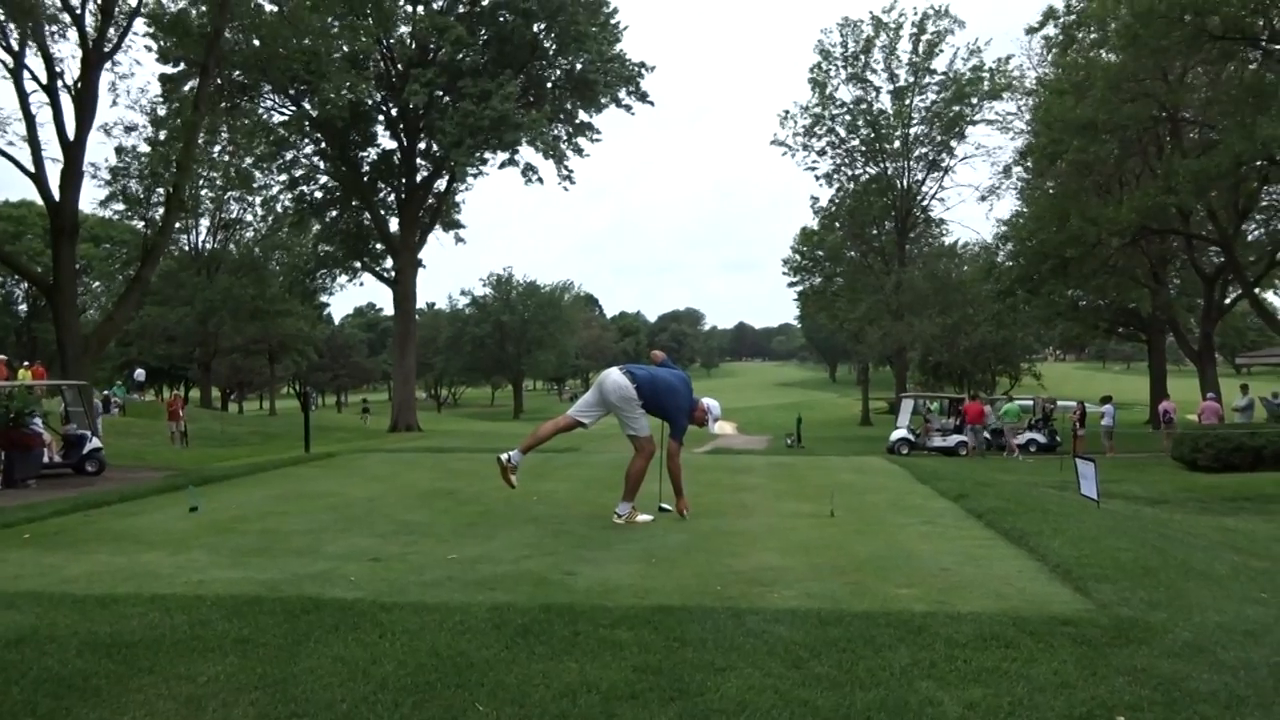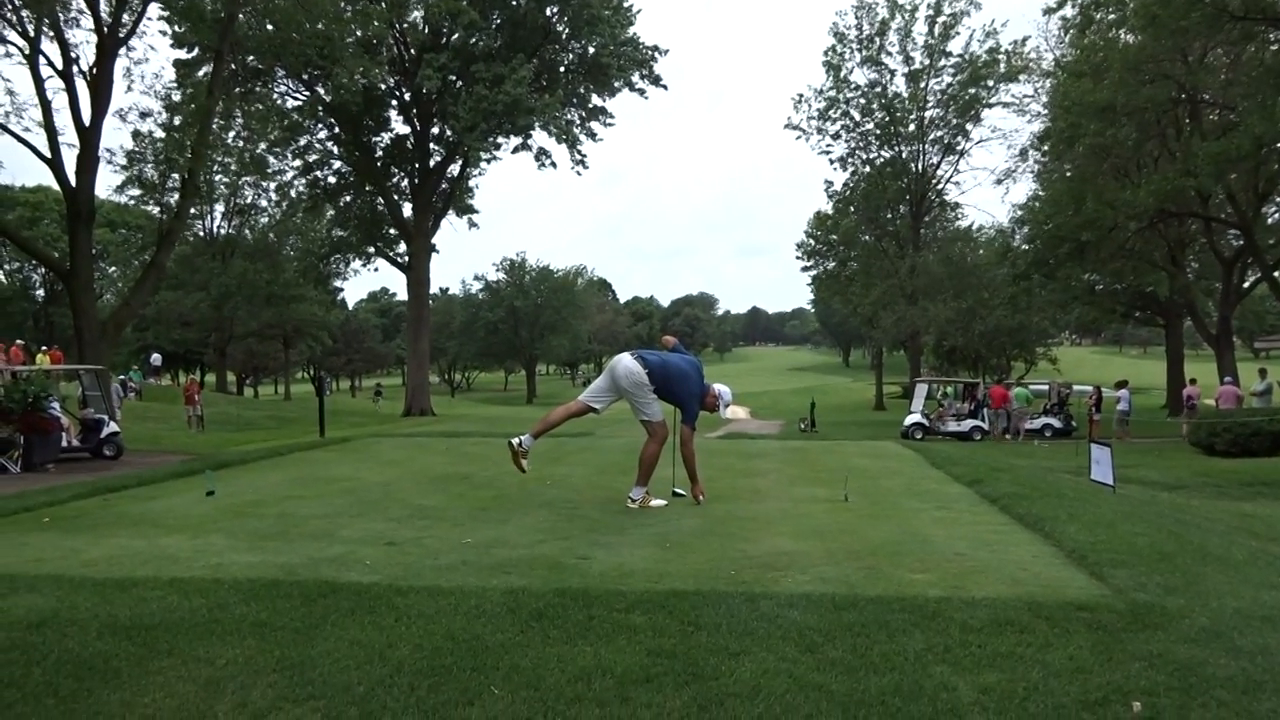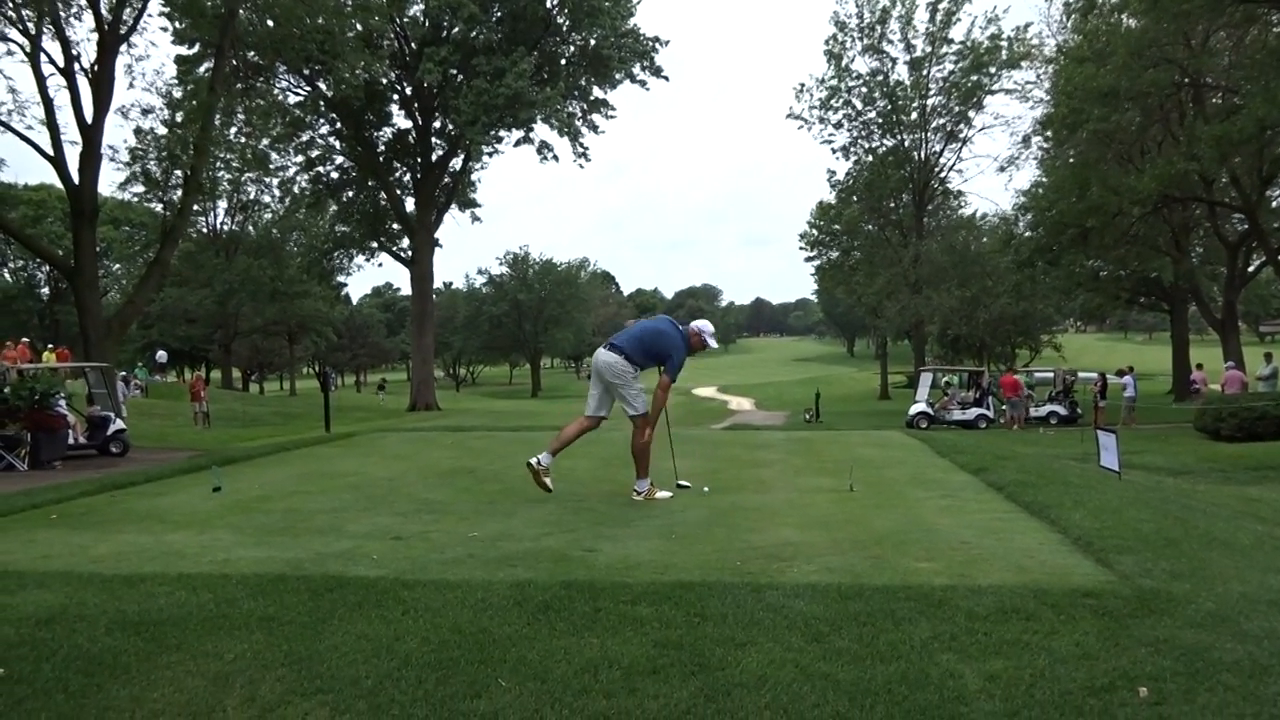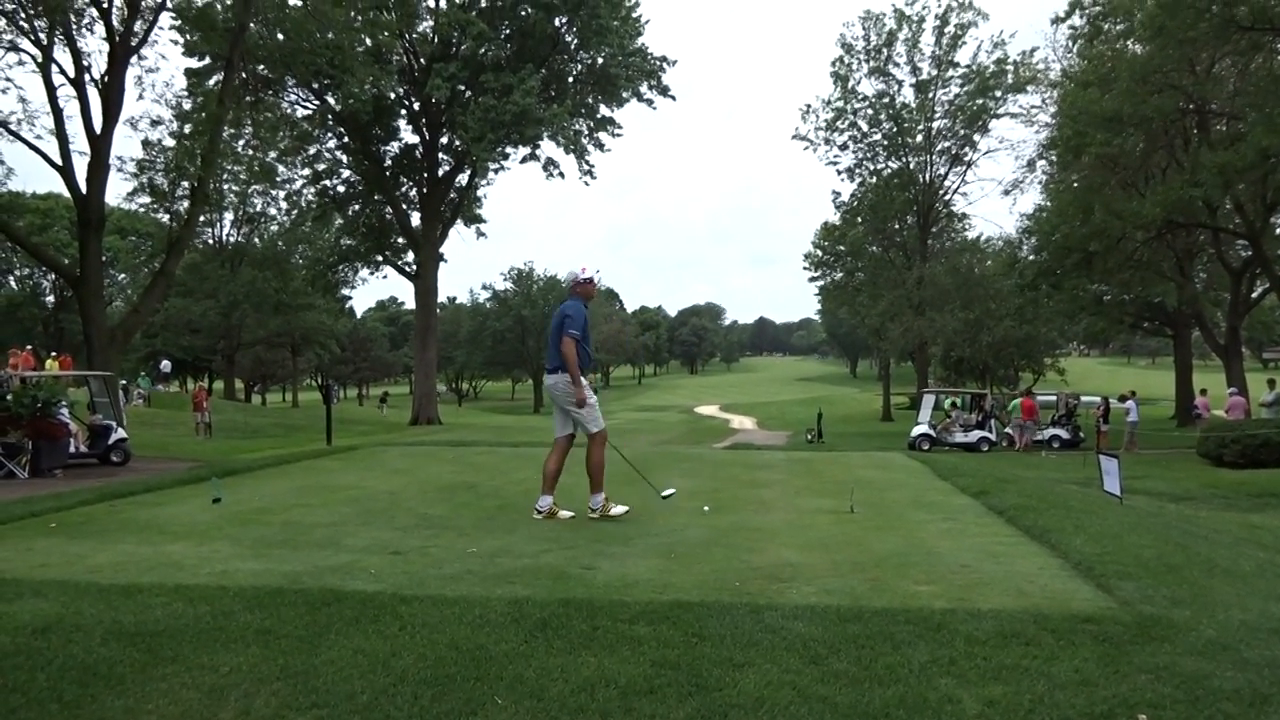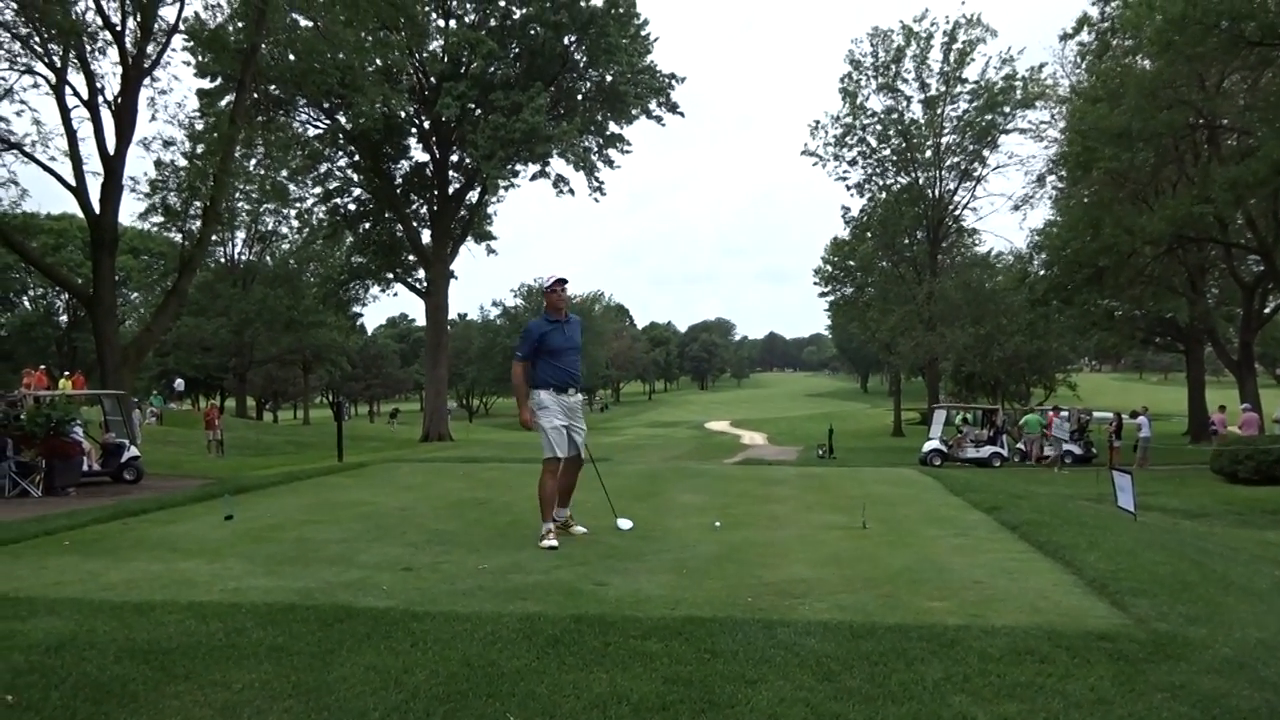
dt=0.7s
person 1, frame 1
left shoulder: (683, 380)
right shoulder: (681, 410)
left elbow: (655, 354)
right elbow: (672, 459)
right wrist: (680, 498)
left hip: (611, 377)
right hip: (624, 389)
left knee: (566, 422)
right knee: (645, 450)
left ankle: (513, 457)
right ankle: (624, 511)
person 1, frame 2
left shoulder: (695, 366)
right shoulder: (693, 396)
left elbow: (667, 339)
right elbow: (686, 445)
right wrist: (695, 484)
left hip: (622, 362)
right hip: (635, 374)
left knee: (578, 407)
right knee: (659, 435)
left ankle: (524, 442)
right ankle: (638, 495)
person 1, frame 3
left shoulder: (667, 322)
right shoulder: (677, 348)
left elbow: (629, 324)
right elbow: (662, 390)
right wrist: (650, 427)
left hip: (602, 356)
right hip: (619, 364)
left knee: (590, 420)
right knee: (642, 423)
left ankle: (543, 461)
right ankle: (642, 487)
person 1, frame 4
left shoulder: (564, 309)
right shoulder: (576, 310)
right elbow: (567, 347)
right wrist: (578, 386)
left hip: (557, 380)
right hip: (568, 381)
left knee: (562, 442)
right knee: (598, 436)
left ankle: (544, 505)
right ankle: (598, 502)
person 1, frame 5
left shoulder: (576, 323)
right shoulder: (536, 327)
right elbow: (518, 367)
right wrist: (523, 407)
left hip: (573, 399)
right hip: (548, 400)
left knee: (575, 461)
right knee: (552, 464)
left ankle: (562, 515)
right ankle: (548, 528)
